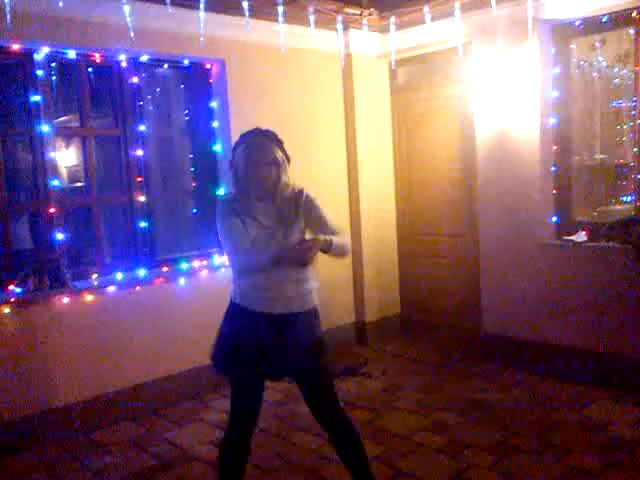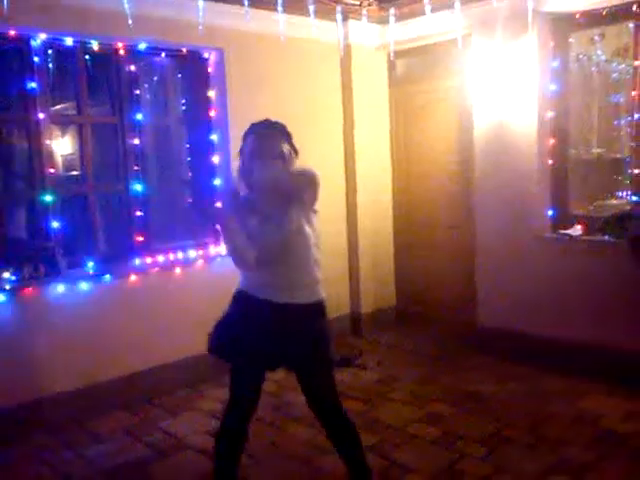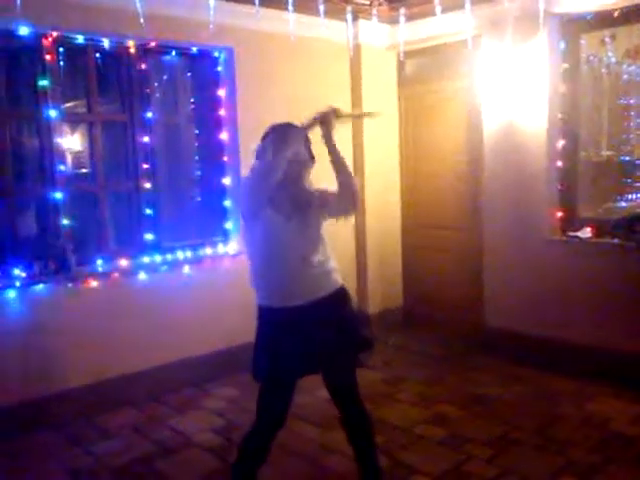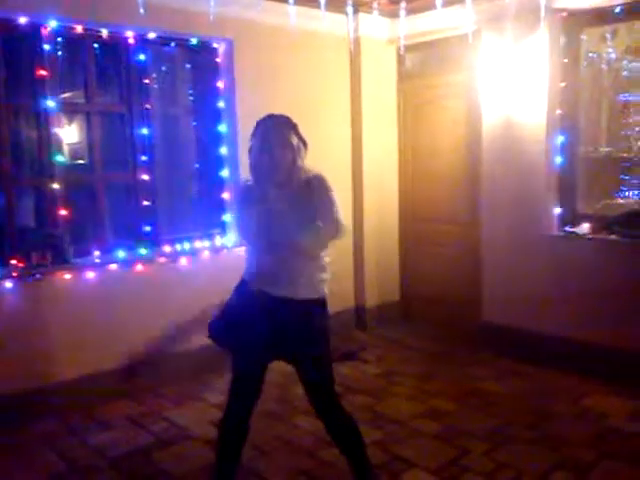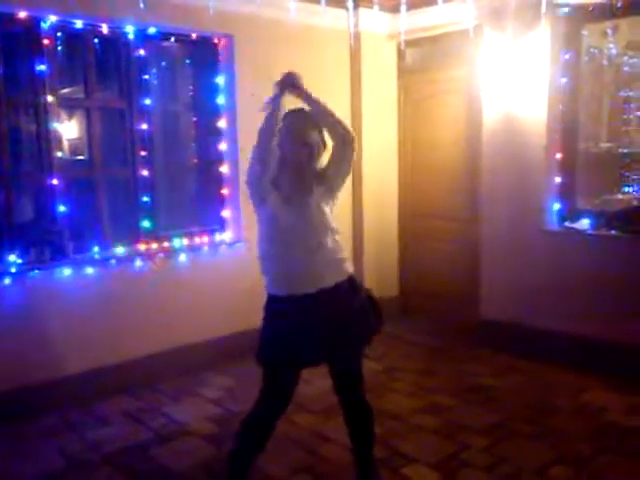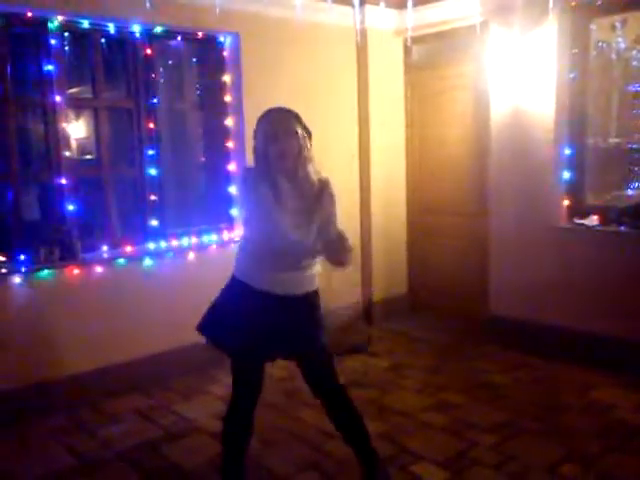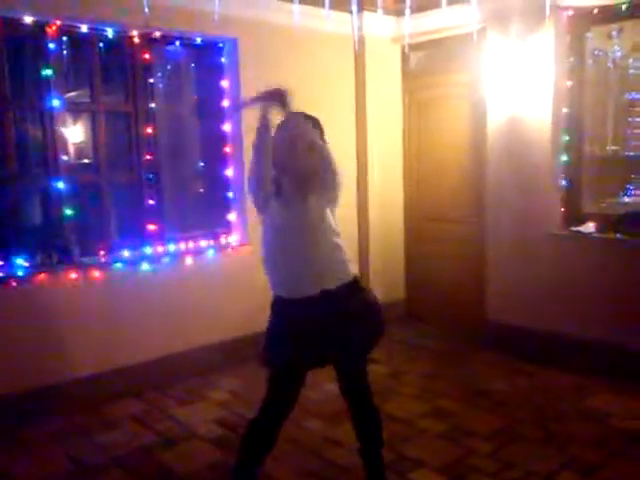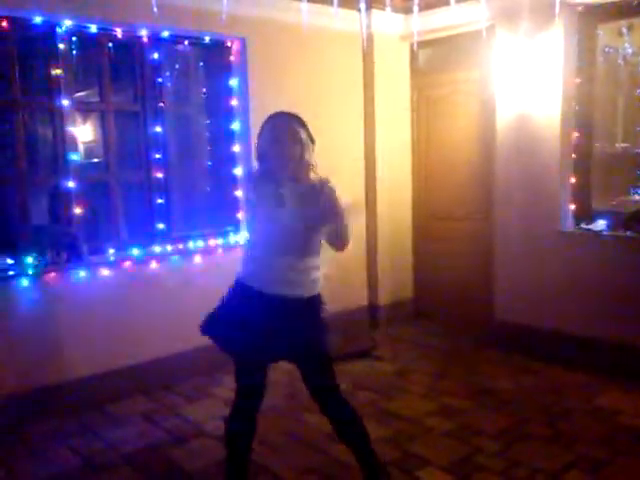
dt=0.5s
person 1, frame 1
left shoulder: (299, 201)
right shoulder: (230, 209)
left elbow: (343, 245)
right elbow: (239, 262)
left wrist: (321, 241)
right wrist: (280, 255)
left hip: (299, 319)
right hip: (248, 321)
left knee: (328, 409)
right knee: (242, 417)
person 1, frame 2
left shoulder: (301, 195)
right shoulder: (239, 204)
left elbow: (305, 177)
right elbow: (244, 260)
left wrist: (262, 178)
left hip: (303, 312)
right hip: (252, 311)
left knee: (326, 404)
right knee: (239, 408)
person 1, frame 3
left shoulder: (313, 201)
right shoulder: (254, 201)
left elbow: (349, 203)
right elbow: (265, 168)
left wrist: (329, 139)
right wrist: (304, 128)
left hip: (329, 308)
right hip: (280, 318)
left knee: (349, 403)
right knee: (270, 416)
person 1, frame 4
left shoulder: (315, 185)
right shoulder: (248, 194)
left elbow: (334, 227)
right elbow: (258, 247)
left wrist: (292, 254)
left hip: (305, 307)
right hip: (256, 302)
left knee: (325, 402)
right knee: (240, 401)
person 1, frame 5
left shoulder: (323, 186)
right shoulder: (262, 186)
left elbow: (346, 140)
right elbow: (264, 153)
left wrist: (303, 96)
right wrist: (277, 103)
left hip: (337, 300)
right hip: (288, 307)
left knee: (351, 393)
right knee: (273, 401)
person 1, frame 6
left shoulder: (320, 188)
right shoulder: (252, 180)
left elbow: (333, 242)
right elbow: (275, 235)
left wrist: (338, 247)
right wrist: (319, 246)
left hip: (300, 302)
right hip: (251, 299)
left knee: (331, 390)
right knee: (245, 396)
person 1, frame 7
left shoulder: (322, 188)
right shoulder: (267, 191)
left elbow: (323, 161)
right elbow: (260, 169)
left wrist: (289, 114)
right wrist: (267, 113)
left hip: (341, 301)
right hip: (293, 309)
left knee: (358, 394)
right knee: (277, 405)
person 1, frame 8
left shoulder: (321, 189)
right shoulder: (255, 185)
left elbow: (340, 242)
right elbow: (274, 230)
left wrist: (333, 206)
right wrist: (304, 214)
left hip: (301, 306)
right hip: (253, 303)
left knee: (330, 398)
right knee: (247, 399)
